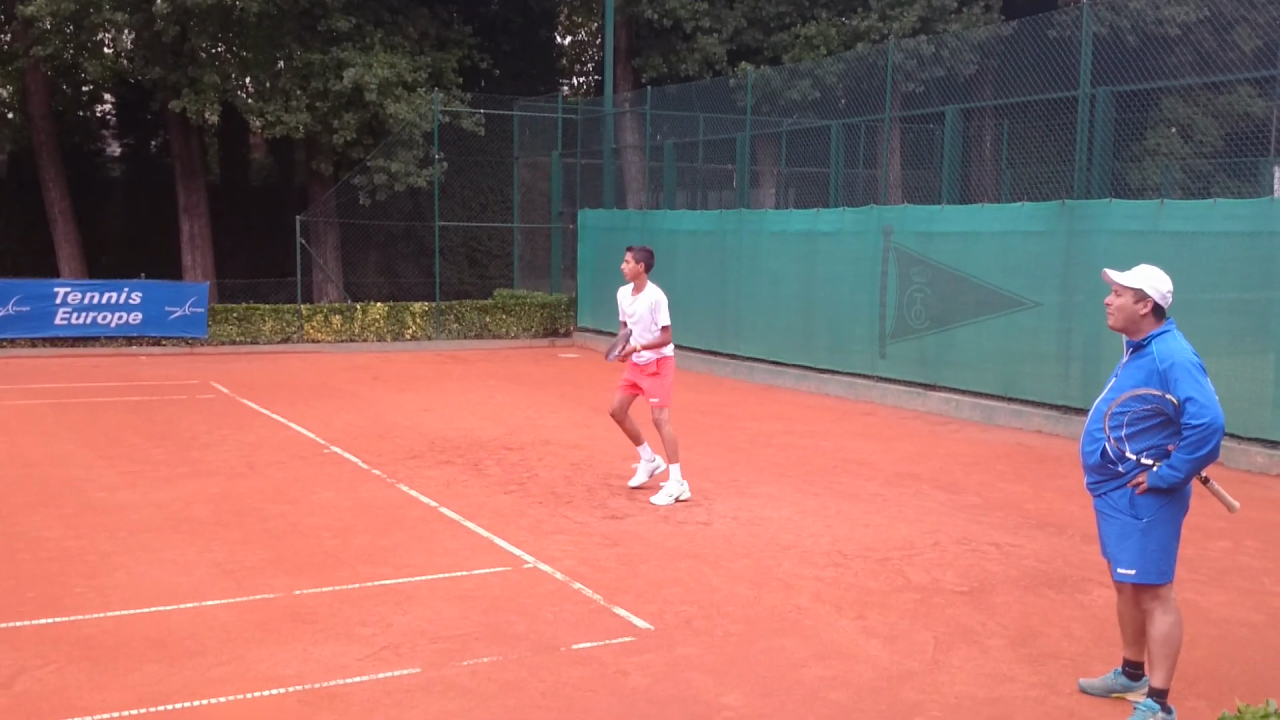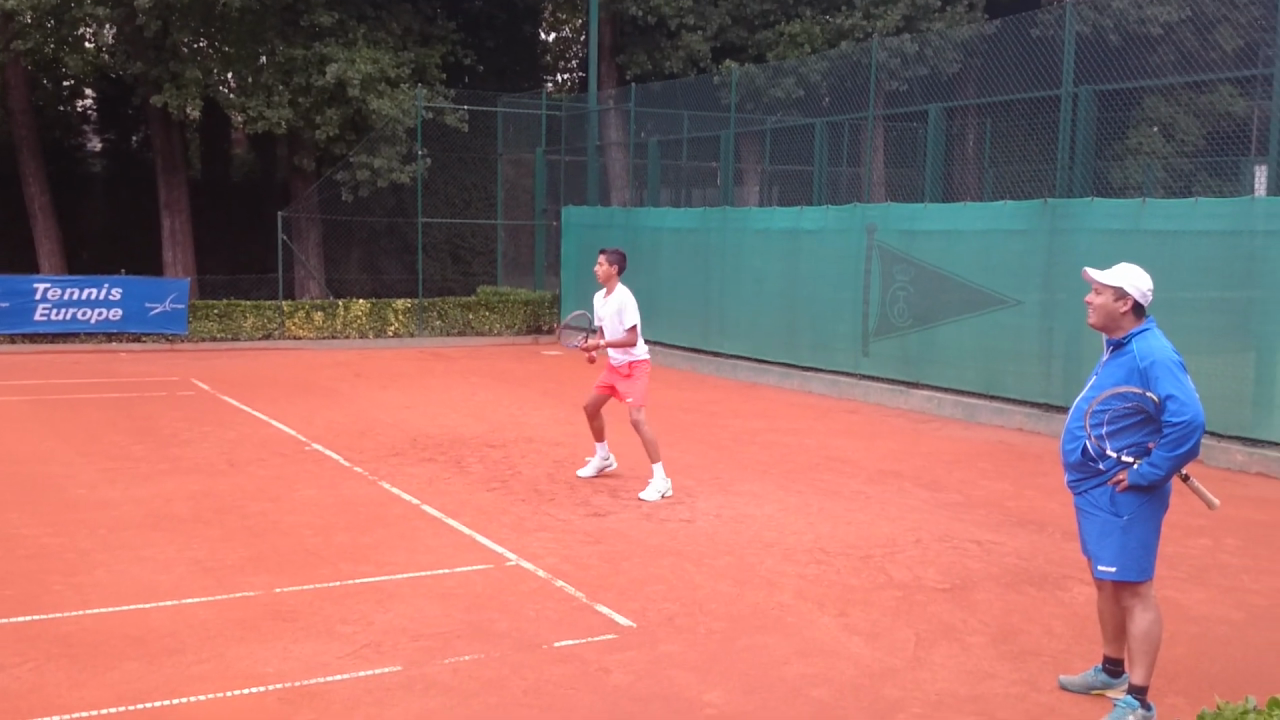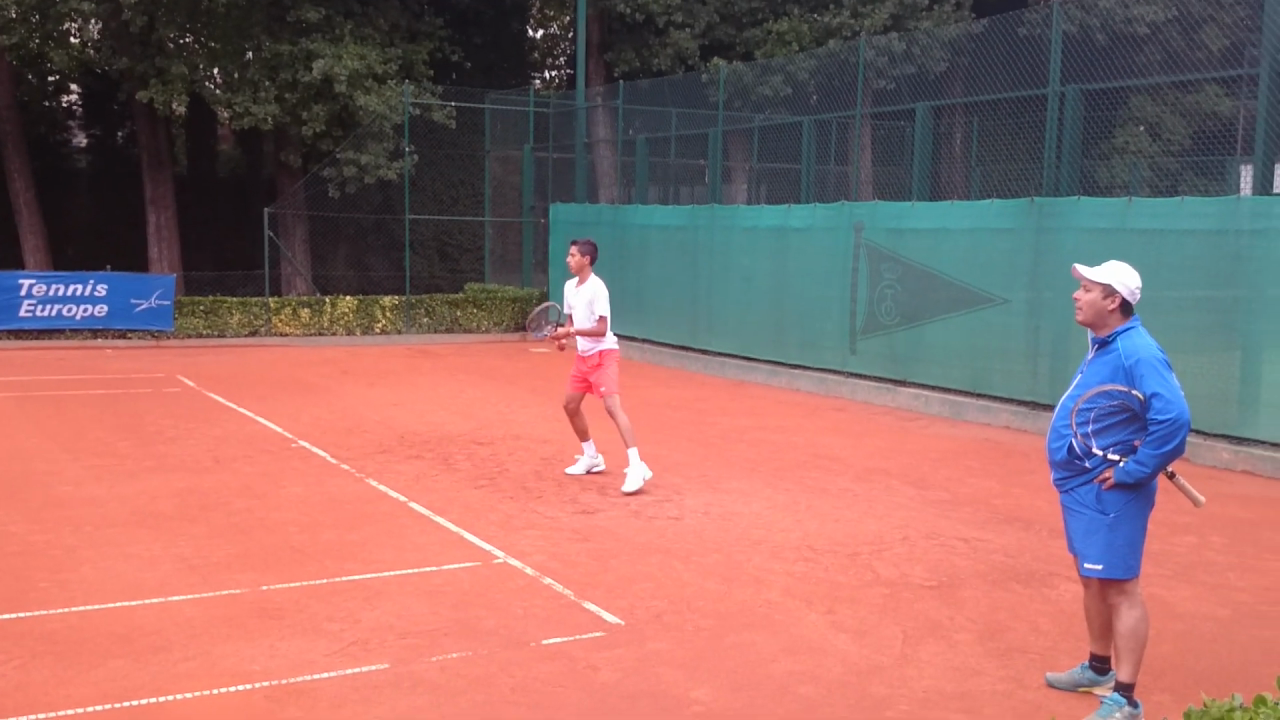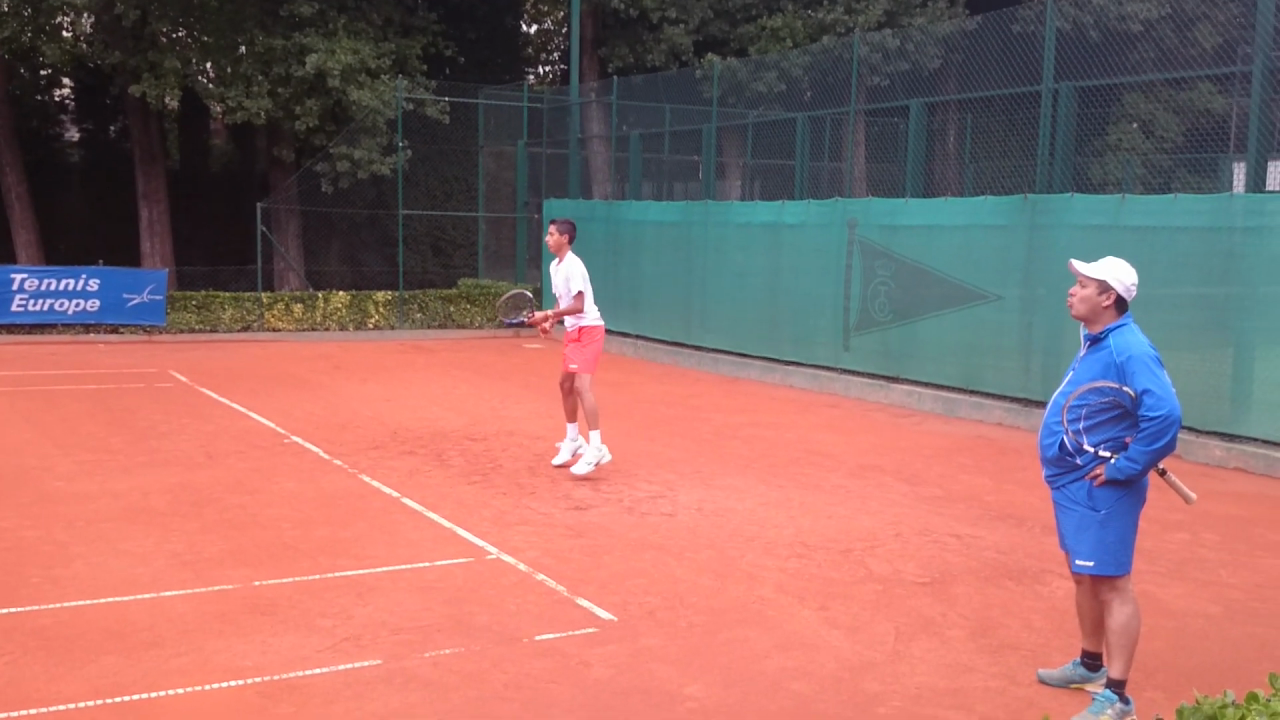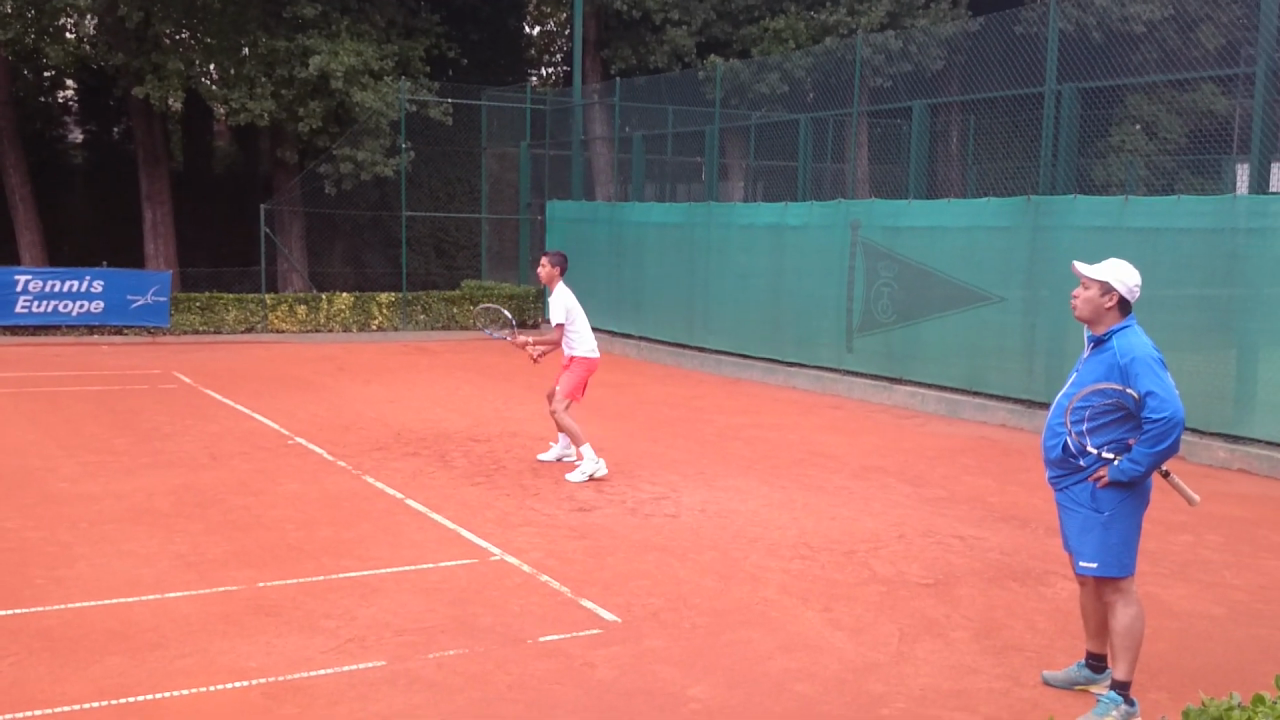
dt=0.2s
person 1, frame 1
left shoulder: (1172, 356)
right shoulder: (1137, 351)
left elbow: (1207, 424)
left wrist: (1165, 477)
left hip: (1141, 498)
right hip: (1115, 492)
left knee: (1153, 594)
right knee: (1126, 588)
right ankle: (1132, 674)
person 1, frame 2
left shoulder: (1151, 353)
right shoulder: (1116, 349)
left elbow: (1188, 420)
left wrist: (1146, 474)
left hip: (1121, 496)
right hip: (1095, 489)
left knee: (1133, 592)
right knee: (1106, 584)
right ankle: (1111, 672)
person 1, frame 3
left shoulder: (1136, 352)
right shoulder: (1102, 347)
left elbow: (1173, 418)
left wrist: (1132, 472)
left hip: (1107, 494)
right hip: (1081, 487)
left knee: (1118, 589)
right knee: (1092, 582)
right ankle: (1098, 669)
person 1, frame 4
left shoulder: (1129, 348)
right shoulder: (1094, 343)
left elbow: (1165, 414)
left wrist: (1123, 468)
left hip: (1099, 490)
right hip: (1073, 483)
left knee: (1111, 585)
right knee: (1084, 578)
right ankle: (1090, 665)
person 1, frame 5
left shoulder: (1132, 351)
right shoulder: (1097, 345)
left elbow: (1168, 417)
left wrist: (1126, 470)
left hip: (1103, 492)
right hip: (1076, 485)
left knee: (1115, 587)
right knee: (1088, 579)
right ankle: (1095, 667)
person 2, frame 1
left shoulder: (656, 297)
right shoulder: (622, 293)
left elbow: (666, 338)
left wrist: (637, 347)
right wrist: (623, 350)
left hip: (658, 362)
right hip: (637, 363)
left knee: (660, 419)
right knee: (617, 411)
left ankle: (676, 482)
right ankle: (650, 459)
person 2, frame 2
left shoulder: (625, 298)
right shoulder: (598, 298)
left elbow: (632, 340)
left wrist: (601, 344)
right wrist: (592, 348)
left hip: (634, 364)
right hip: (614, 364)
left knee: (638, 420)
right knee: (590, 407)
left ankle: (660, 479)
right ankle: (603, 458)
person 2, frame 3
left shoulder: (597, 288)
right shoulder: (569, 286)
left elbow: (601, 329)
left wrist: (570, 333)
right wrist: (563, 335)
left hip: (603, 353)
right hip: (584, 354)
left knee: (613, 407)
right knee: (570, 405)
left ankle: (637, 466)
right ankle: (591, 457)
person 2, frame 4
left shoulder: (572, 265)
right shoulder: (555, 266)
left elbow: (578, 306)
left wrist: (547, 315)
right wrist: (550, 321)
left hip: (588, 330)
right hip: (576, 331)
left knee: (582, 387)
right knee: (566, 384)
left ankle: (596, 448)
right ankle: (573, 442)
person 2, frame 5
left shoulder: (560, 297)
right shoulder: (556, 295)
left elbow: (557, 337)
left wrist: (529, 341)
right wrist: (541, 350)
left hip: (582, 358)
right hip: (575, 357)
left knee: (558, 410)
right knee: (552, 397)
left ankle: (592, 461)
right ankle: (565, 446)
